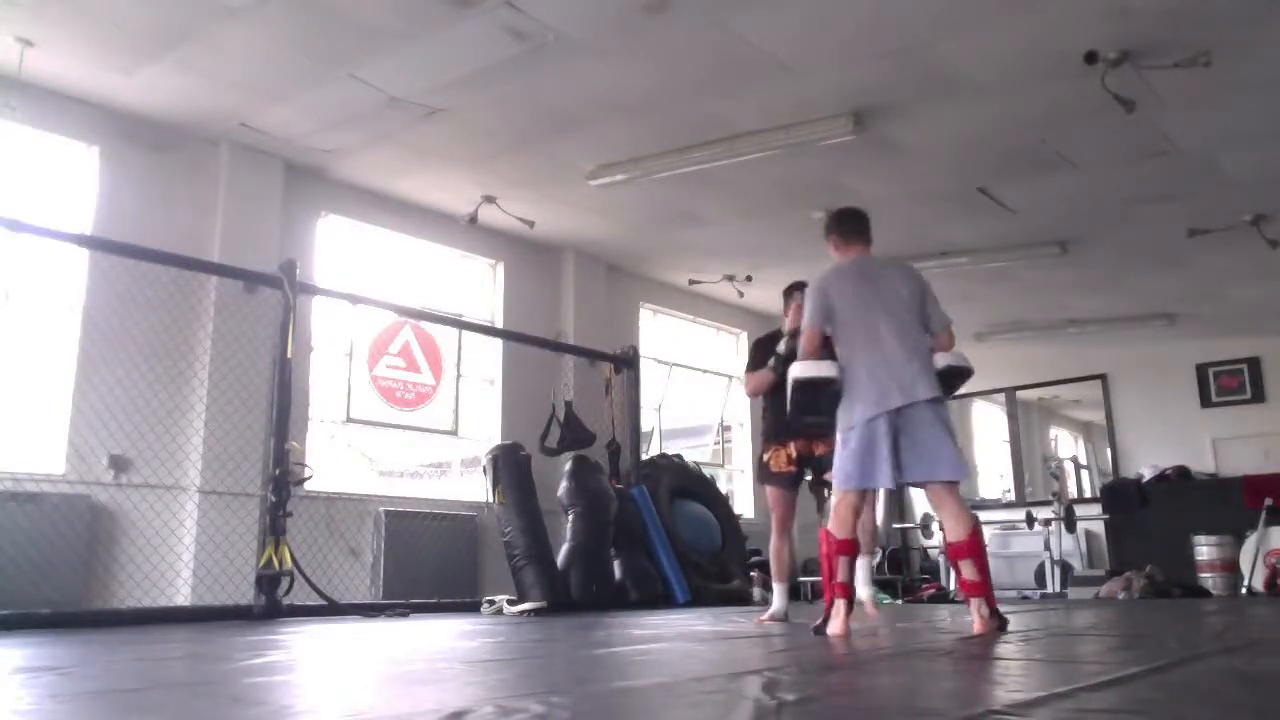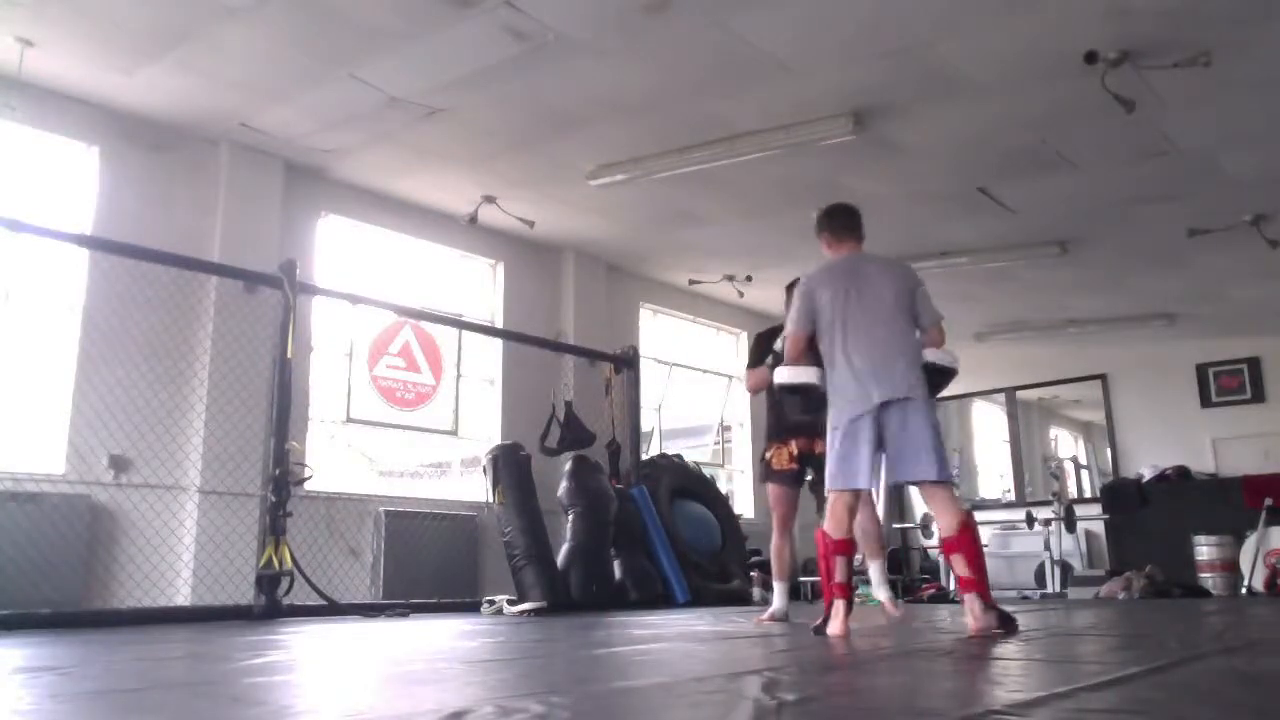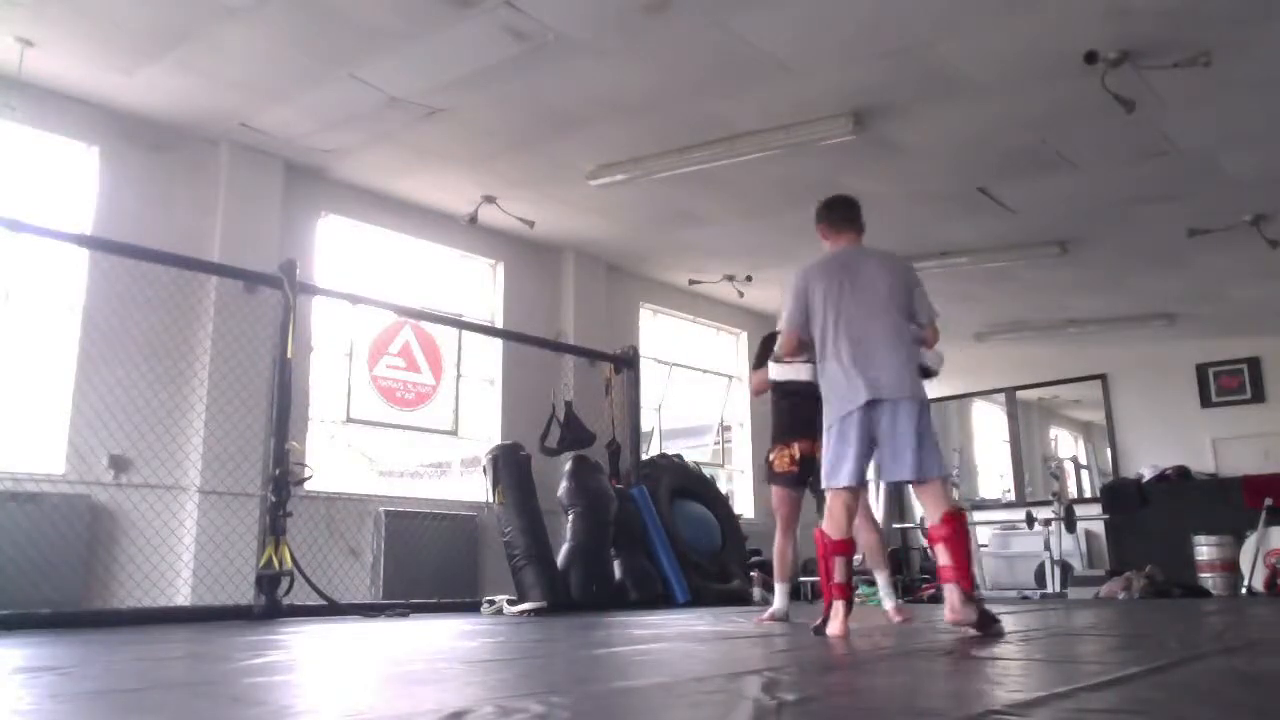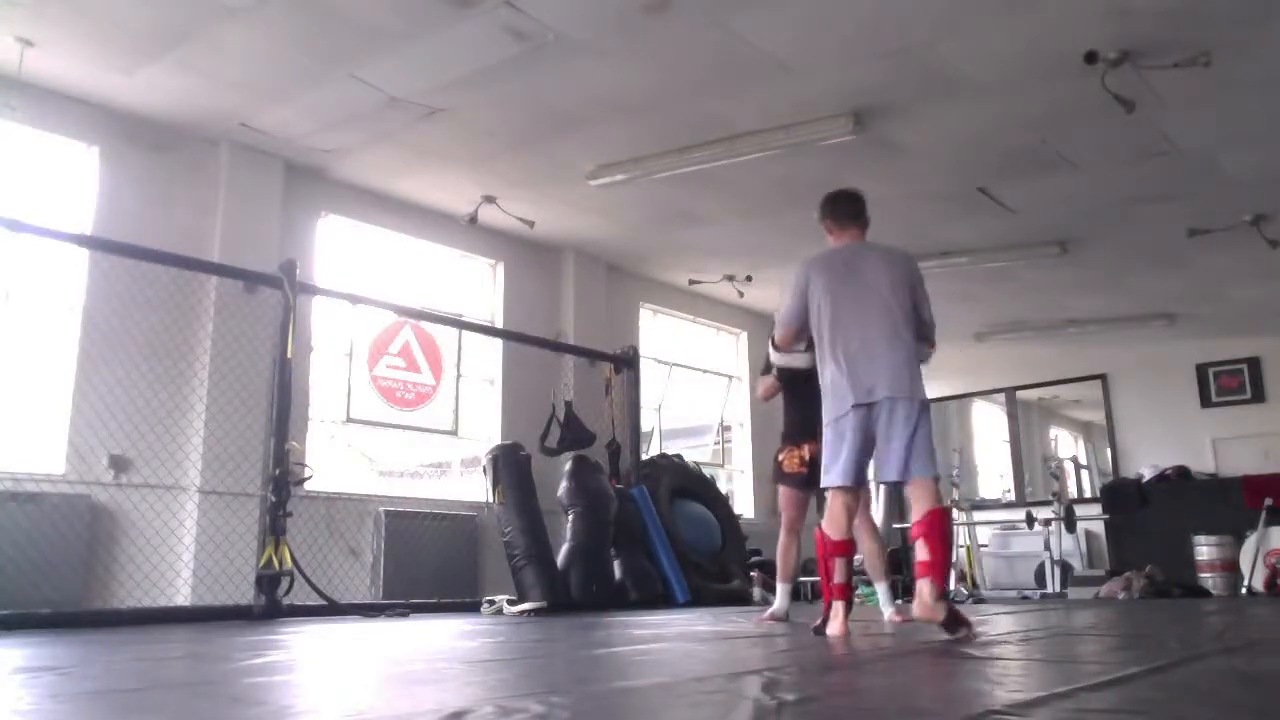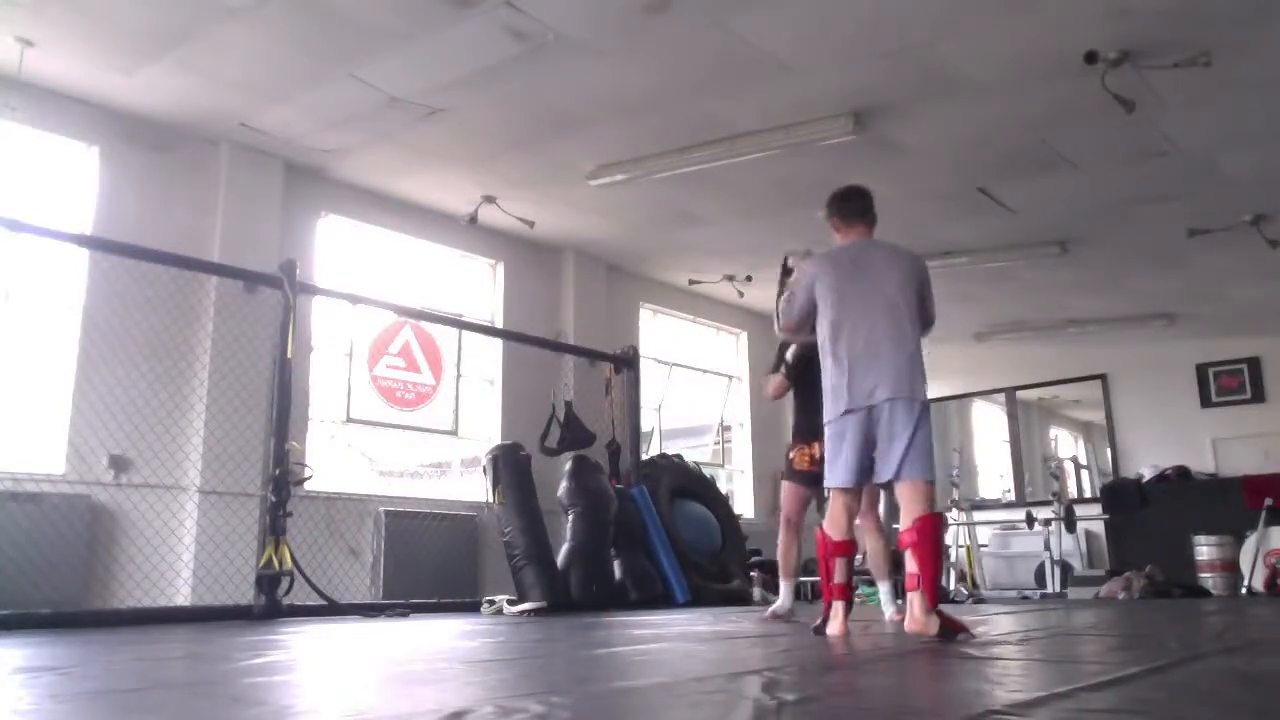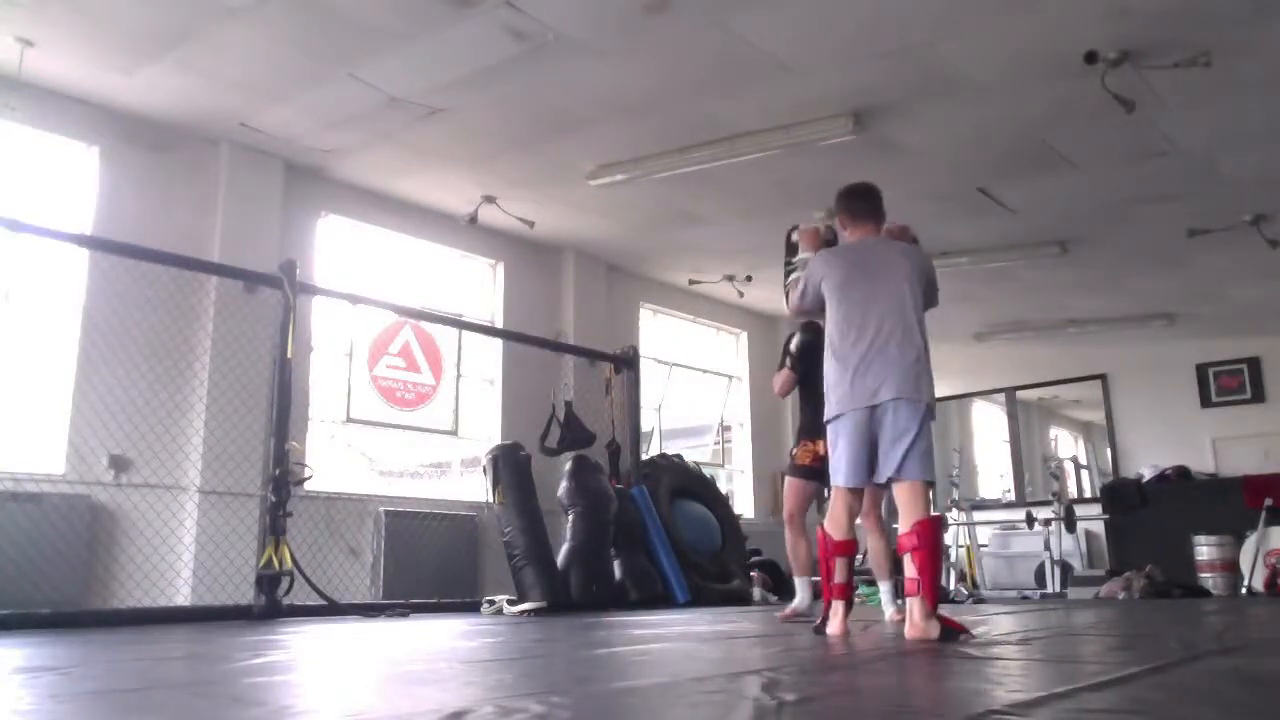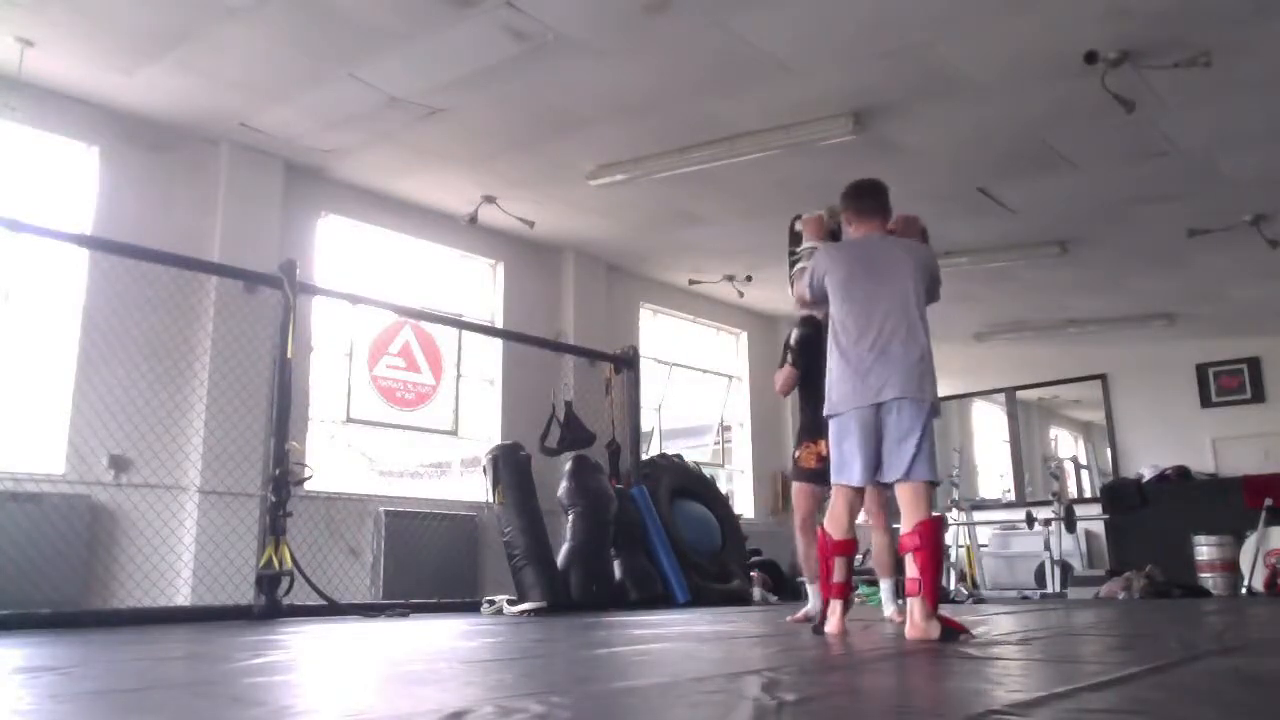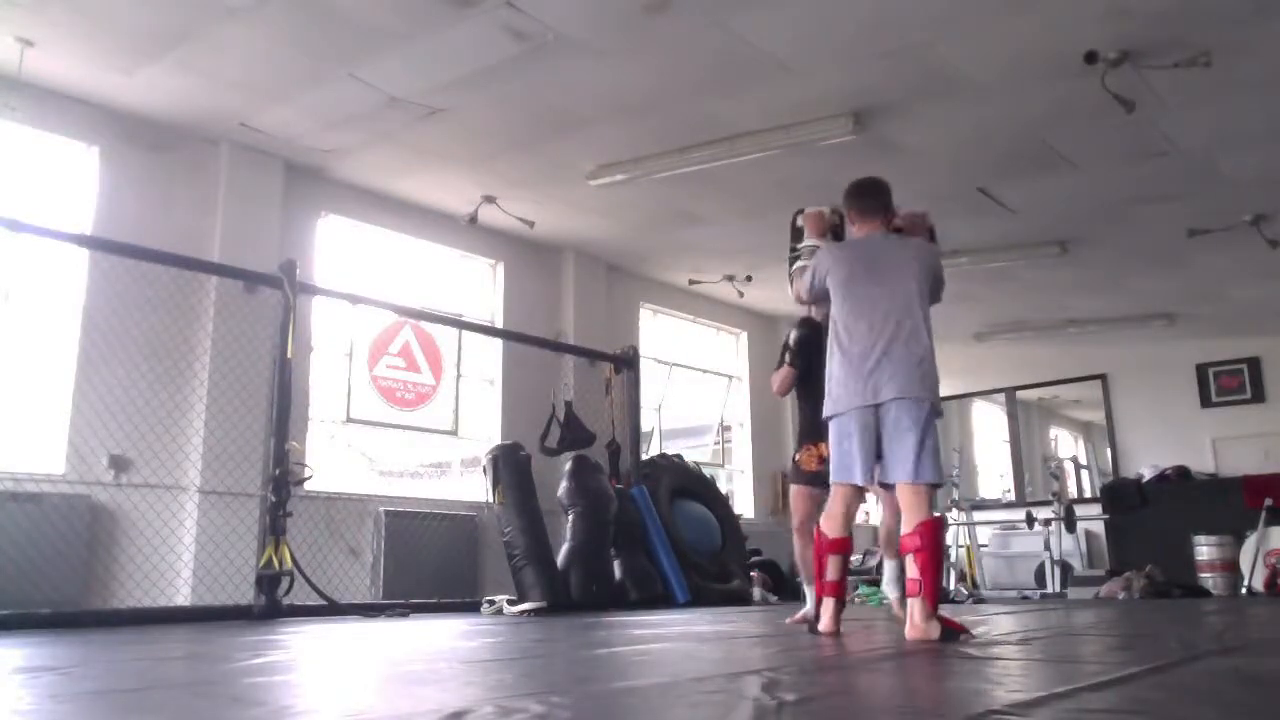
dt=0.1s
person 1, frame 1
left shoulder: (826, 283)
right shoulder: (909, 275)
left elbow: (809, 349)
right elbow: (945, 341)
left hip: (864, 402)
right hip: (920, 396)
left knee: (846, 503)
right knee: (946, 497)
left ankle: (838, 611)
right ankle: (981, 606)
person 1, frame 2
left shoulder: (813, 282)
right shoulder: (900, 272)
left elbow: (793, 352)
right elbow: (936, 337)
left wrist: (823, 354)
left hip: (850, 401)
right hip: (906, 393)
left knee: (841, 503)
right knee: (938, 494)
left ankle: (838, 611)
right ankle: (977, 603)
person 1, frame 3
left shoulder: (810, 275)
right shoulder: (897, 266)
left elbow: (787, 348)
right elbow: (930, 336)
left wrist: (819, 340)
left hip: (845, 395)
right hip: (901, 390)
left knee: (840, 500)
right knee: (932, 489)
left ankle: (836, 611)
right ankle: (959, 596)
person 1, frame 4
left shoulder: (811, 270)
right shoulder: (900, 262)
left elbow: (783, 338)
right elbow: (926, 336)
left hip: (842, 395)
right hip: (899, 390)
left knee: (841, 499)
right knee: (922, 487)
left ankle: (837, 611)
right ankle: (930, 593)
person 1, frame 5
left shoulder: (818, 266)
right shoulder: (907, 261)
left elbow: (788, 326)
right elbow: (926, 321)
left hip: (844, 394)
right hip: (900, 388)
left knee: (842, 500)
right knee: (914, 494)
left ankle: (835, 611)
right ankle: (921, 608)
person 1, frame 6
left shoulder: (826, 262)
right shoulder: (914, 257)
left elbow: (796, 306)
left hip: (847, 393)
right hip: (905, 388)
left knee: (844, 499)
right knee: (912, 496)
left ankle: (836, 610)
right ankle: (921, 612)
person 1, frame 7
left shoulder: (831, 257)
right shoulder: (918, 254)
left elbow: (802, 295)
left wrist: (811, 243)
left hip: (850, 391)
right hip: (908, 387)
left knee: (844, 496)
right knee: (913, 495)
left ankle: (834, 609)
right ankle: (921, 613)
person 1, frame 8
left shoulder: (833, 256)
right shoulder: (921, 254)
left elbow: (800, 293)
left wrist: (811, 240)
left hip: (850, 392)
right hip: (909, 387)
left knee: (843, 495)
right knee: (914, 495)
left ankle: (828, 608)
right ankle: (920, 614)
person 2, frame 1
left shoulder: (827, 344)
right shoulder: (766, 343)
right elbow: (752, 388)
right wrist: (780, 357)
left hip: (822, 437)
right hip: (780, 443)
right knee: (781, 524)
left ankle: (864, 581)
right ankle: (779, 603)
person 2, frame 2
right shoulder: (768, 339)
right elbow: (752, 384)
right wrist: (778, 354)
left hip: (825, 435)
right hip: (783, 441)
left knee: (861, 498)
right knee: (781, 523)
left ankle: (880, 585)
right ankle: (779, 602)
person 2, frame 3
right shoulder: (774, 341)
right elbow: (755, 386)
right wrist: (777, 361)
right hip: (787, 442)
left knee: (860, 511)
right knee: (784, 523)
left ankle: (888, 597)
right ankle: (780, 603)
person 2, frame 4
right shoulder: (784, 346)
right elbow: (763, 392)
right wrist: (781, 368)
right hip: (796, 445)
left knee: (862, 519)
right knee: (790, 524)
left ankle: (887, 603)
right ankle: (781, 603)
person 2, frame 5
right shoulder: (794, 343)
right elbow: (772, 391)
right wrist: (791, 362)
right hip: (807, 443)
left knee: (869, 518)
right knee: (790, 519)
left ankle: (888, 601)
right ankle: (785, 598)
person 2, frame 6
right shoulder: (801, 339)
right elbow: (780, 389)
right wrist: (795, 353)
right hip: (811, 440)
left knee: (871, 516)
right knee: (792, 514)
left ankle: (889, 602)
right ankle: (803, 597)
person 2, frame 7
right shoulder: (802, 334)
right elbow: (781, 387)
right wrist: (795, 353)
right hip: (812, 441)
left knee: (876, 518)
right knee: (803, 522)
left ankle: (889, 601)
right ankle: (815, 601)
person 2, frame 8
right shoulder: (801, 336)
right elbow: (779, 387)
right wrist: (795, 349)
right hip: (813, 441)
left knee: (893, 498)
right knee: (800, 523)
left ankle: (891, 583)
right ankle: (813, 603)
